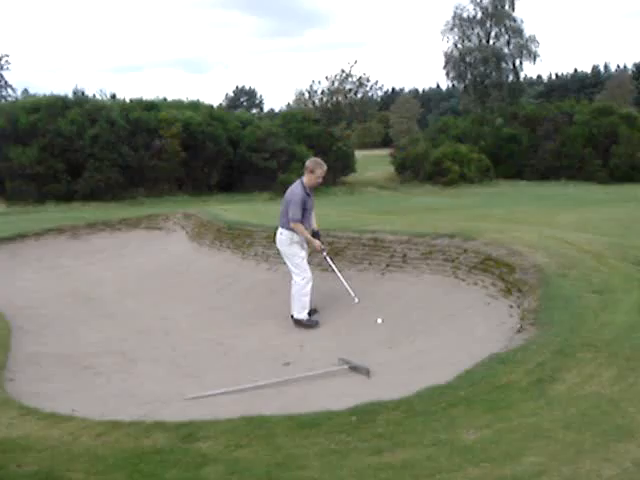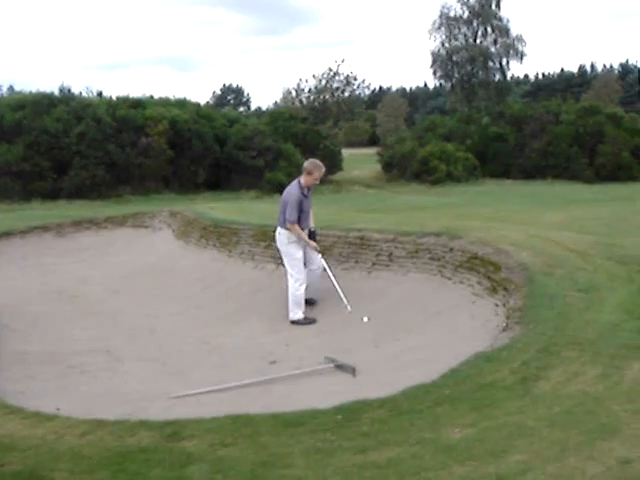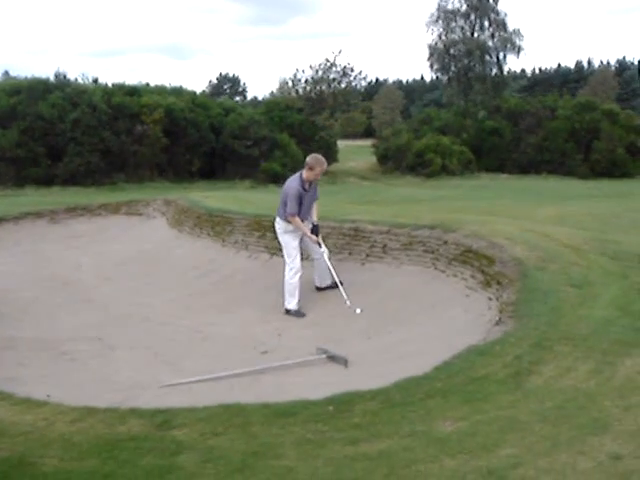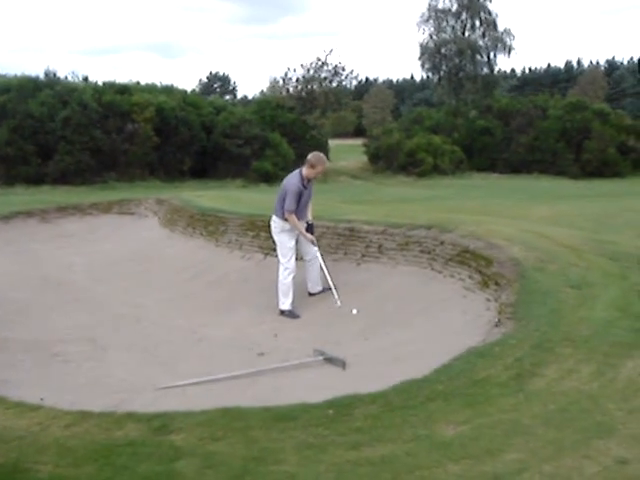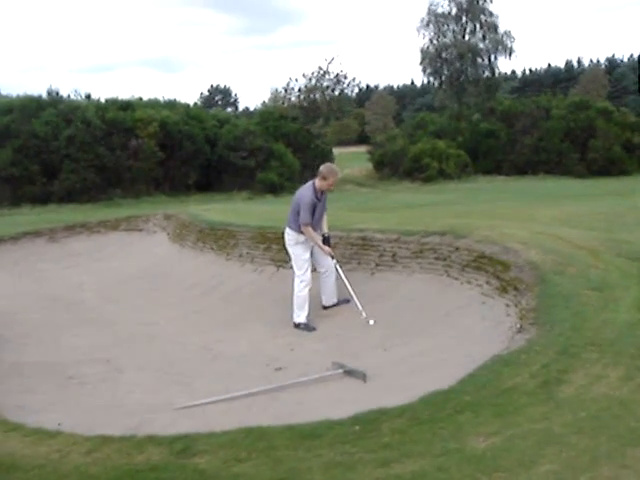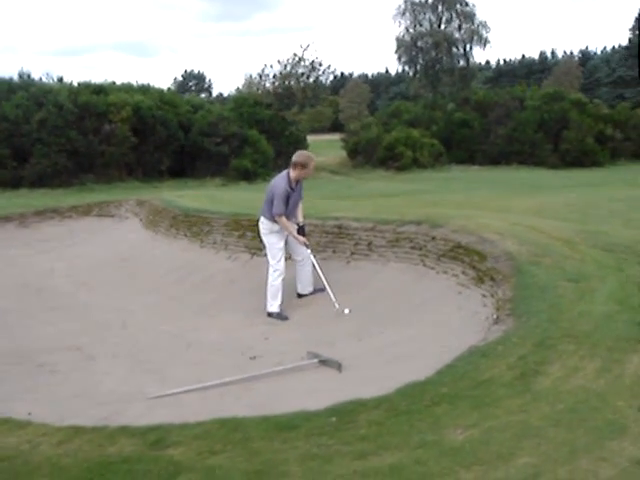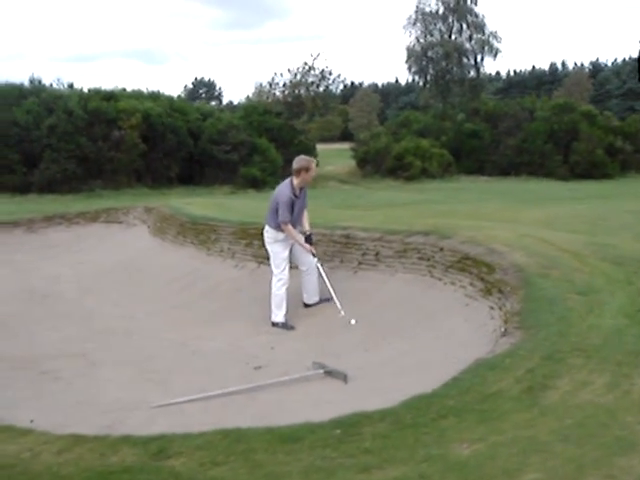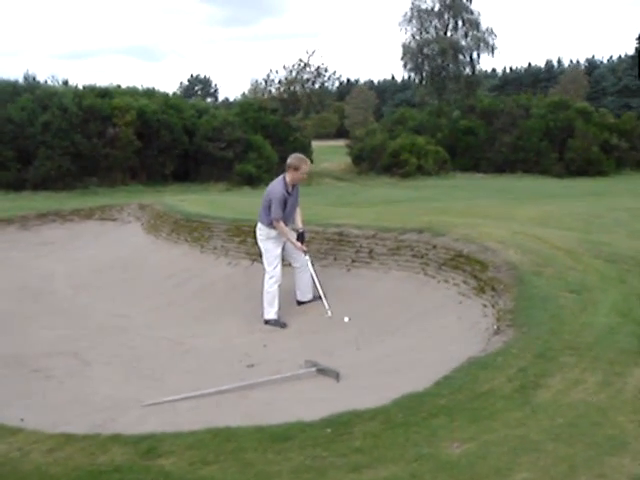
dt=0.4s
person 1, frame 1
left shoulder: (309, 189)
right shoulder: (297, 193)
left elbow: (310, 211)
right elbow: (294, 224)
left wrist: (315, 230)
right wrist: (312, 240)
left hip: (298, 237)
right hip: (288, 238)
left knee: (299, 275)
right knee: (304, 276)
left ankle: (298, 309)
right ankle: (301, 316)
person 1, frame 2
left shoulder: (307, 187)
right shoulder: (293, 194)
right elbow: (291, 225)
left wrist: (312, 229)
right wrist: (308, 242)
left hip: (301, 232)
right hip: (288, 237)
left knee: (316, 266)
right knee: (298, 276)
left ankle: (300, 295)
right ankle: (296, 316)
person 1, frame 3
left shoulder: (312, 181)
right shoulder: (293, 187)
left elbow: (314, 201)
right elbow: (291, 217)
left wrist: (314, 223)
right wrist: (308, 235)
left hip: (305, 222)
right hip: (287, 227)
left knee: (320, 253)
right knee: (294, 266)
left ankle: (323, 283)
right ankle: (290, 305)
person 1, frame 4
left shoulder: (308, 179)
right shoulder: (293, 184)
right elbow: (288, 214)
left wrist: (309, 221)
right wrist: (304, 234)
left hip: (299, 221)
right hip: (283, 225)
left knee: (313, 255)
right knee: (288, 266)
left ankle: (315, 288)
right ankle: (285, 306)
person 1, frame 5
left shoulder: (322, 190)
right shoulder: (306, 196)
right elbow: (304, 227)
left wrist: (326, 234)
right wrist: (322, 246)
left hip: (313, 233)
right hip: (297, 237)
left knee: (328, 267)
right knee: (303, 278)
left ankle: (329, 301)
right ankle: (300, 319)
person 1, frame 6
left shoulder: (298, 180)
right shoulder: (281, 187)
left elbow: (298, 202)
right elbow: (278, 217)
left wrist: (301, 224)
right wrist: (295, 236)
left hip: (287, 223)
right hip: (271, 226)
left knee: (304, 255)
right knee: (277, 267)
left ankle: (305, 289)
right ankle: (273, 308)
person 1, frame 7
left shoulder: (302, 188)
right shoulder: (284, 194)
left elbow: (303, 210)
right elbow: (285, 225)
left wrist: (308, 233)
right wrist: (303, 244)
left hip: (293, 232)
right hip: (276, 235)
left knee: (309, 265)
right knee: (282, 276)
left ankle: (311, 299)
right ankle: (277, 318)
person 1, frame 8
left shoulder: (294, 184)
right shoulder: (277, 191)
left elbow: (296, 207)
right elbow: (276, 222)
left wrist: (300, 230)
right wrist: (293, 242)
left hip: (284, 229)
right hip: (269, 233)
left knee: (302, 262)
right knee: (274, 273)
left ankle: (304, 296)
right ankle: (270, 315)
